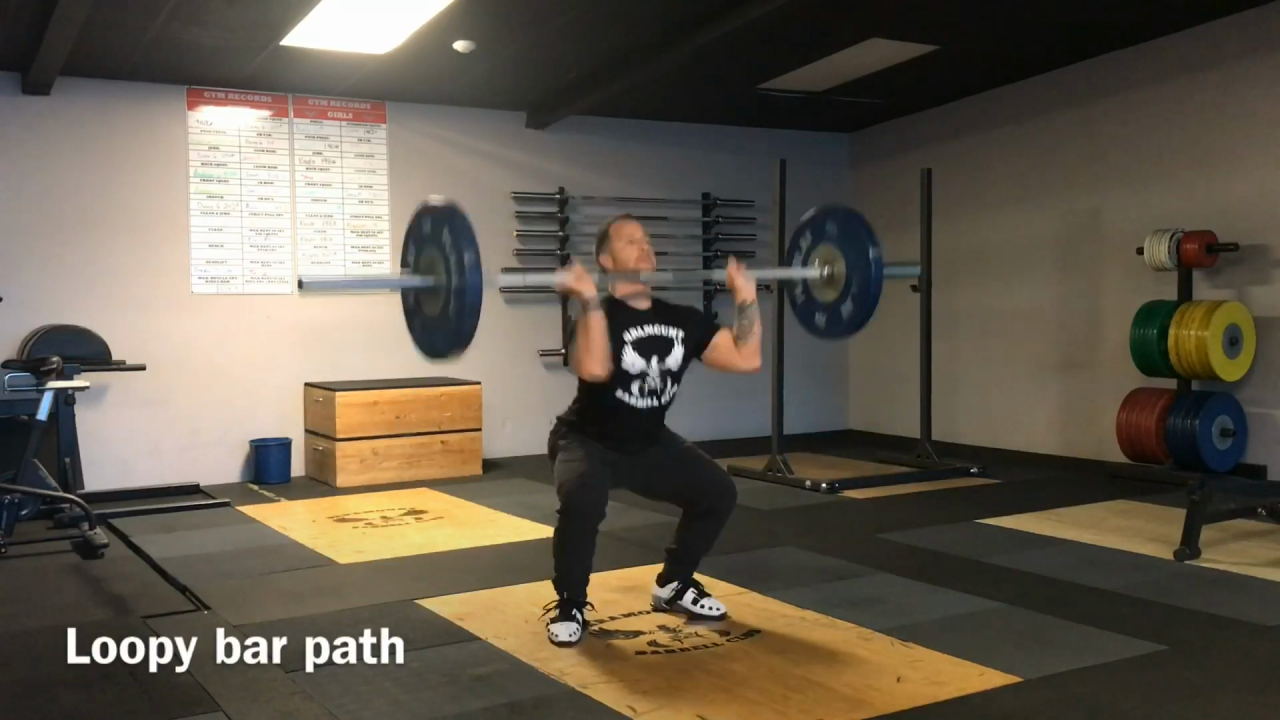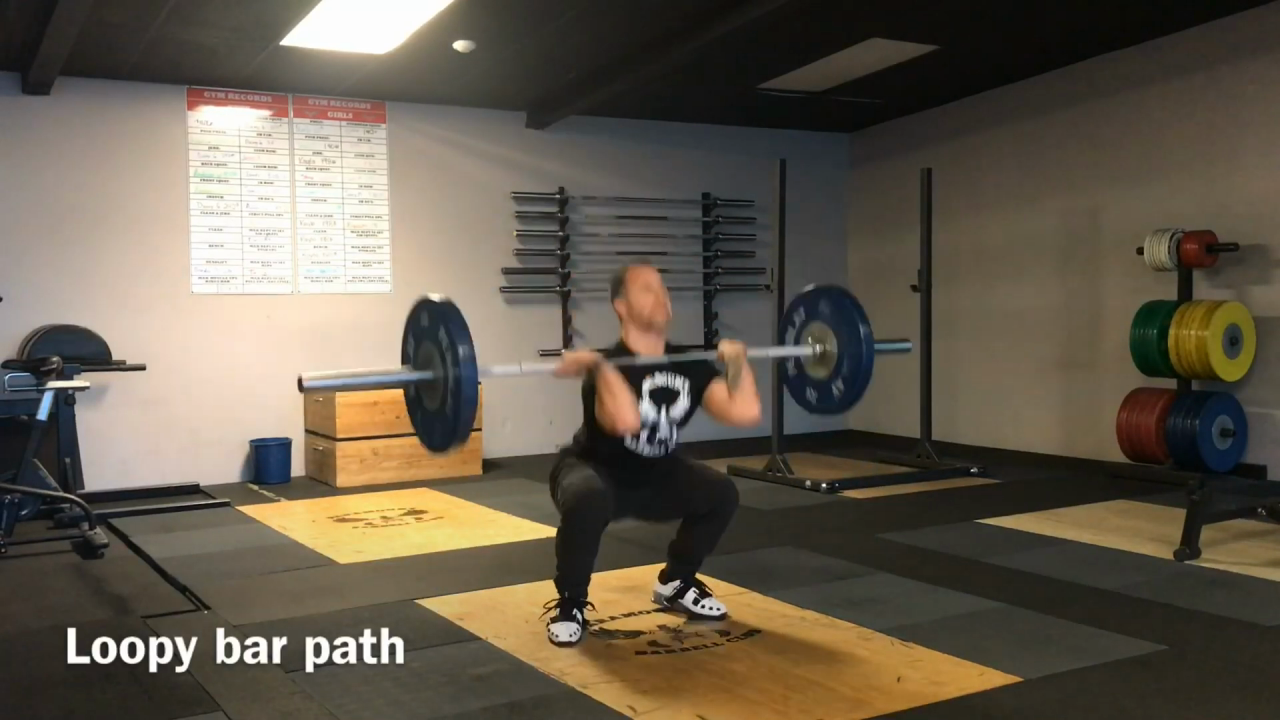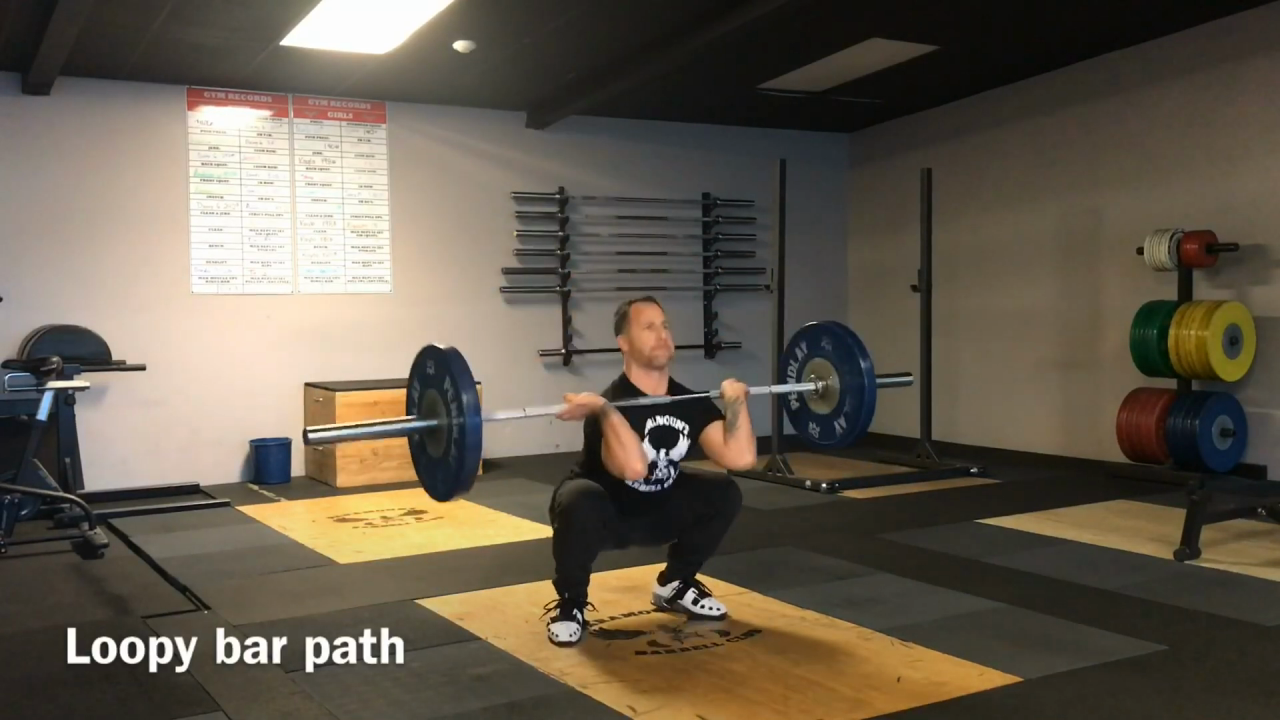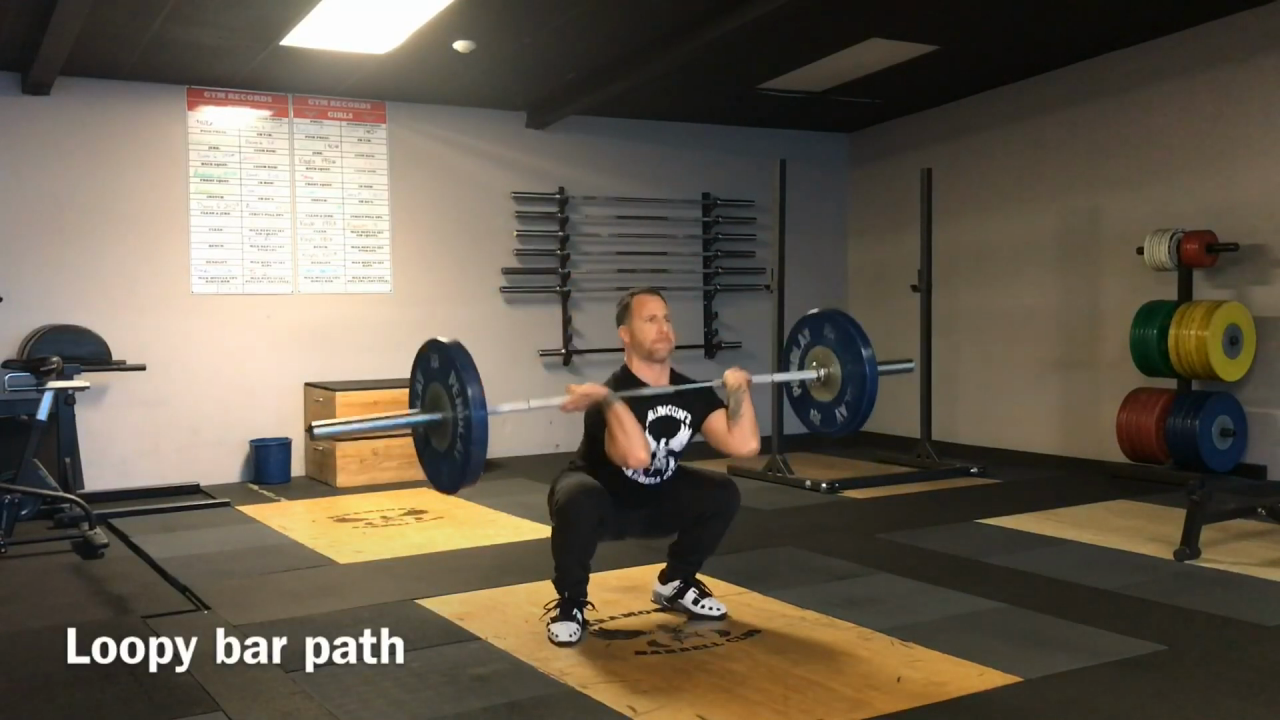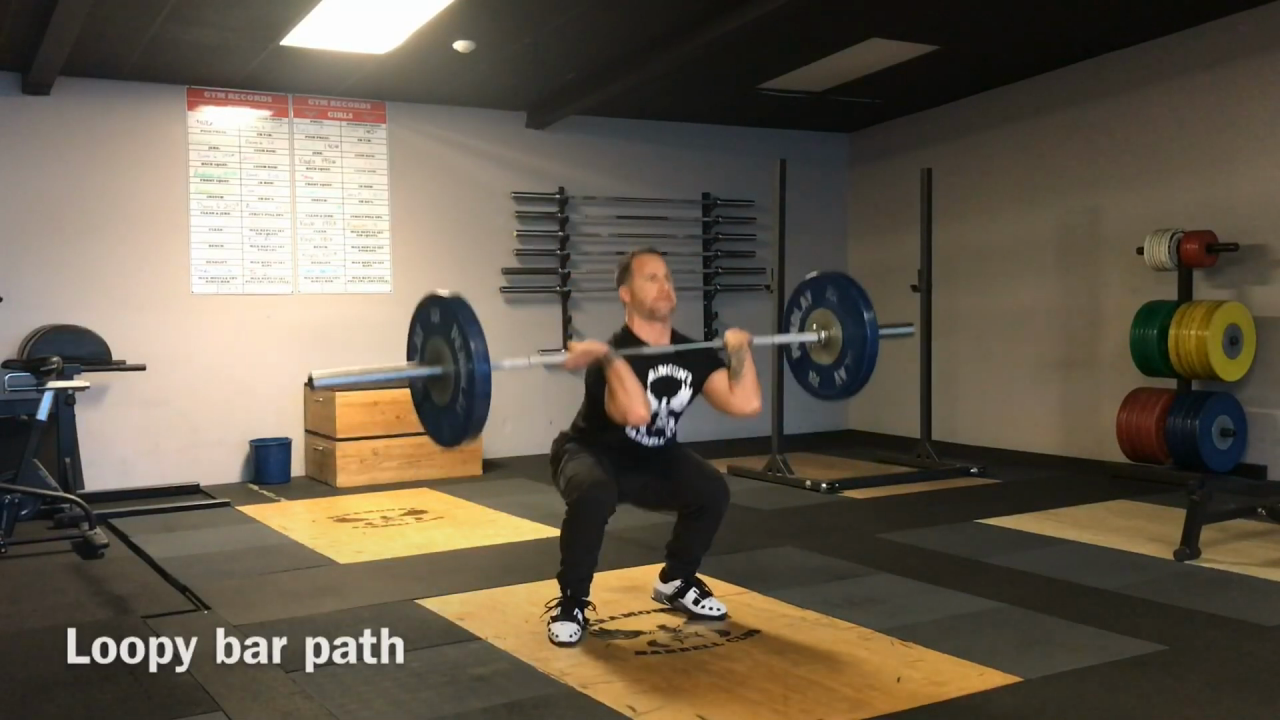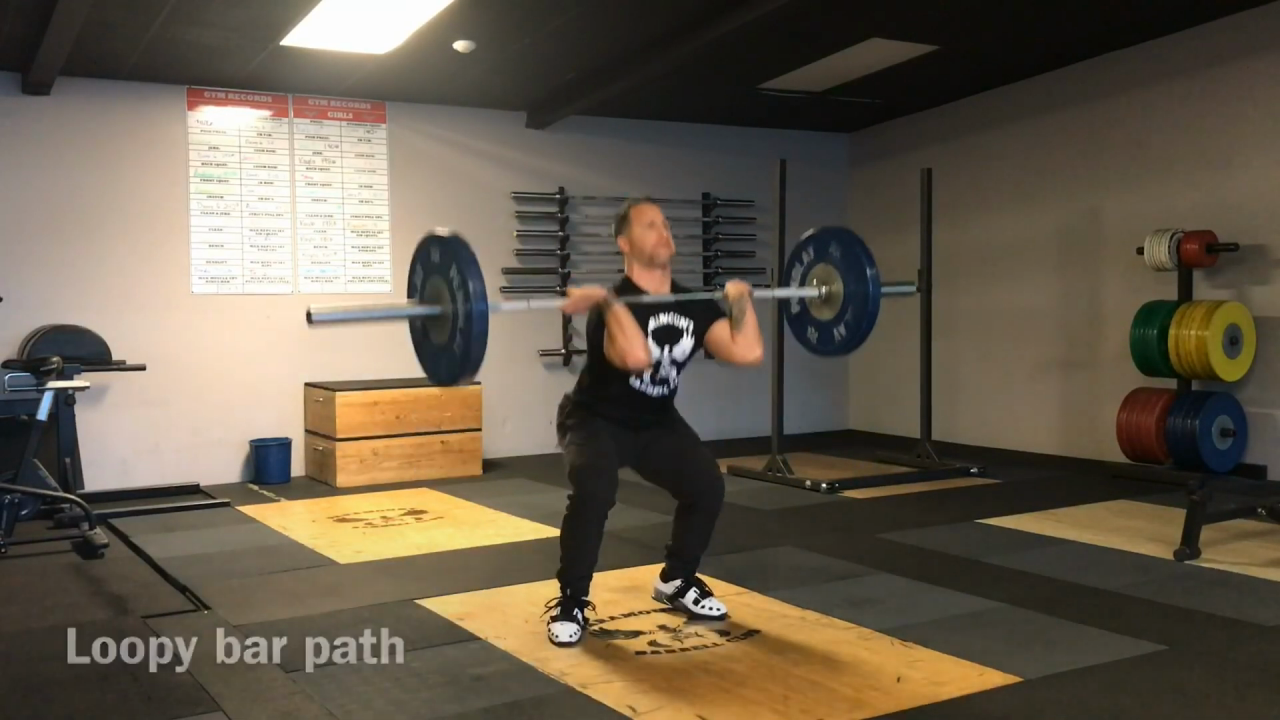
dt=0.2s
person 1, frame 1
left shoulder: (683, 319)
right shoulder: (602, 315)
left elbow: (746, 360)
right elbow: (593, 369)
left wrist: (745, 299)
right wrist: (587, 300)
left hip: (649, 442)
right hip: (587, 441)
left knee: (718, 492)
right knee: (582, 498)
left ankle: (673, 584)
right ankle: (569, 603)
person 1, frame 2
left shoulder: (689, 367)
right shoulder: (610, 370)
left elbow: (746, 413)
right elbow: (626, 419)
left wrist: (734, 361)
right wrist: (597, 364)
left hip: (656, 478)
right hip: (596, 476)
left knee: (722, 495)
right knee: (586, 504)
left ankle: (675, 582)
right ankle: (570, 603)
person 1, frame 3
left shoulder: (690, 403)
right shoulder: (612, 405)
left elbow: (741, 457)
right elbow: (632, 468)
left wrist: (734, 400)
right wrist: (602, 409)
left hip: (656, 509)
right hip: (599, 511)
left knee: (724, 496)
right knee: (580, 506)
left ankle: (675, 583)
right ankle: (570, 604)
person 1, frame 4
left shoulder: (691, 394)
right shoulder: (613, 398)
left elbow: (745, 444)
right elbow: (636, 456)
left wrist: (737, 389)
right wrist: (606, 399)
left hip: (653, 499)
right hip: (594, 492)
left knee: (722, 496)
right knee: (580, 506)
left ankle: (675, 583)
right ankle: (569, 603)
person 1, frame 5
left shoulder: (692, 354)
right shoulder: (614, 356)
left elbow: (746, 403)
right elbow: (635, 413)
left wrist: (738, 349)
right wrist: (606, 356)
left hip: (653, 460)
right hip: (591, 454)
left knee: (712, 492)
right knee: (592, 499)
left ankle: (675, 581)
right ankle: (571, 603)
person 1, frame 6
left shoulder: (693, 305)
right shoulder: (613, 304)
left elbow: (748, 351)
right elbow: (636, 357)
left wrist: (739, 301)
right wrist: (606, 302)
left hip: (656, 422)
right hip: (595, 420)
left knee: (706, 485)
right knee: (595, 492)
left ankle: (677, 582)
right ankle: (571, 602)
